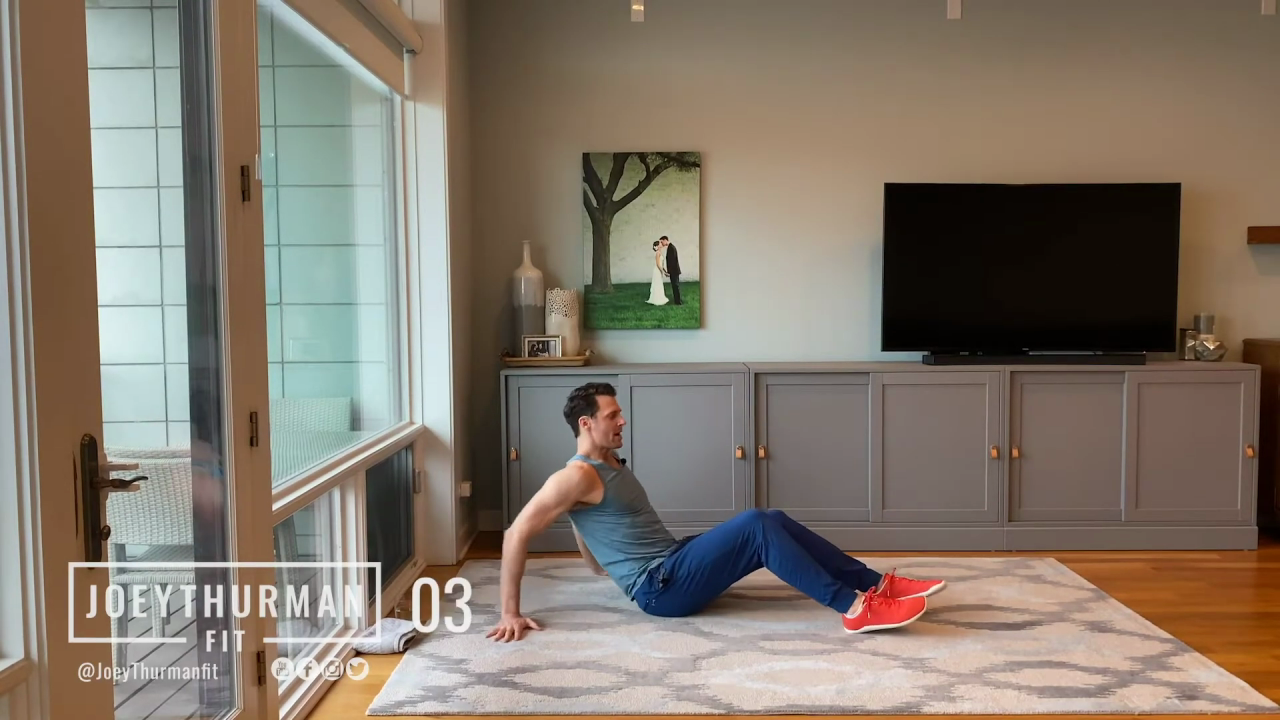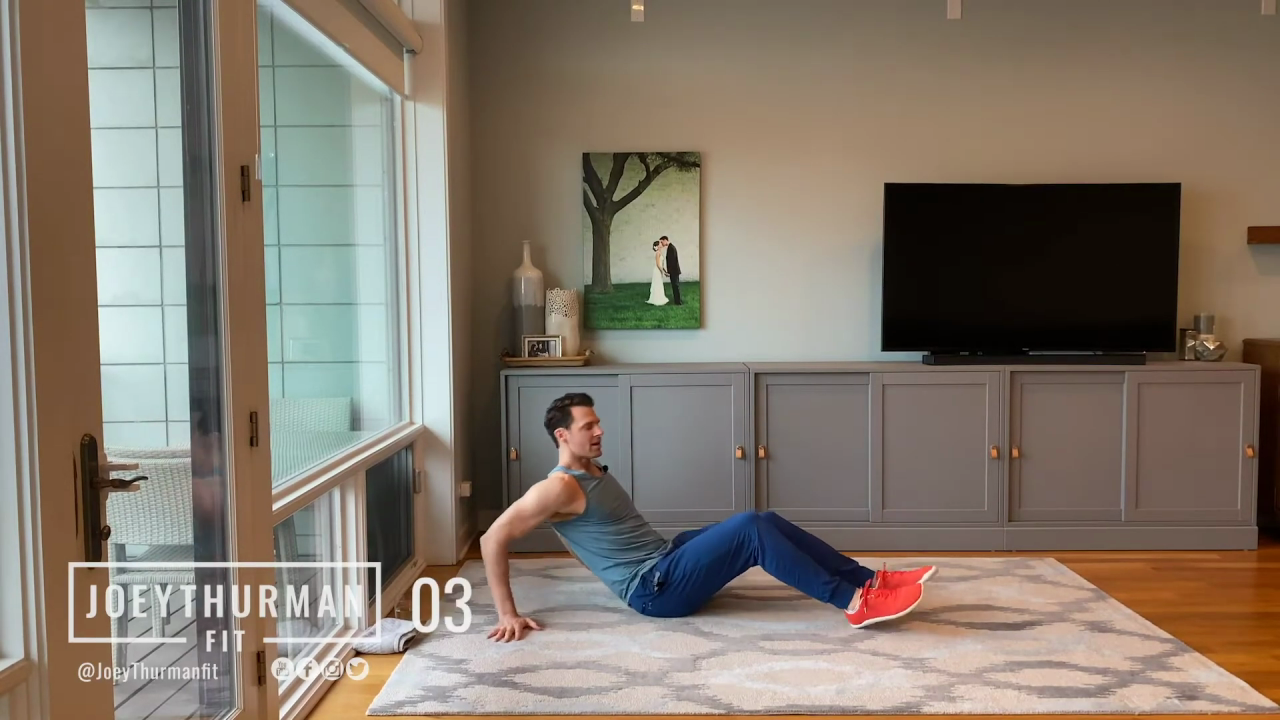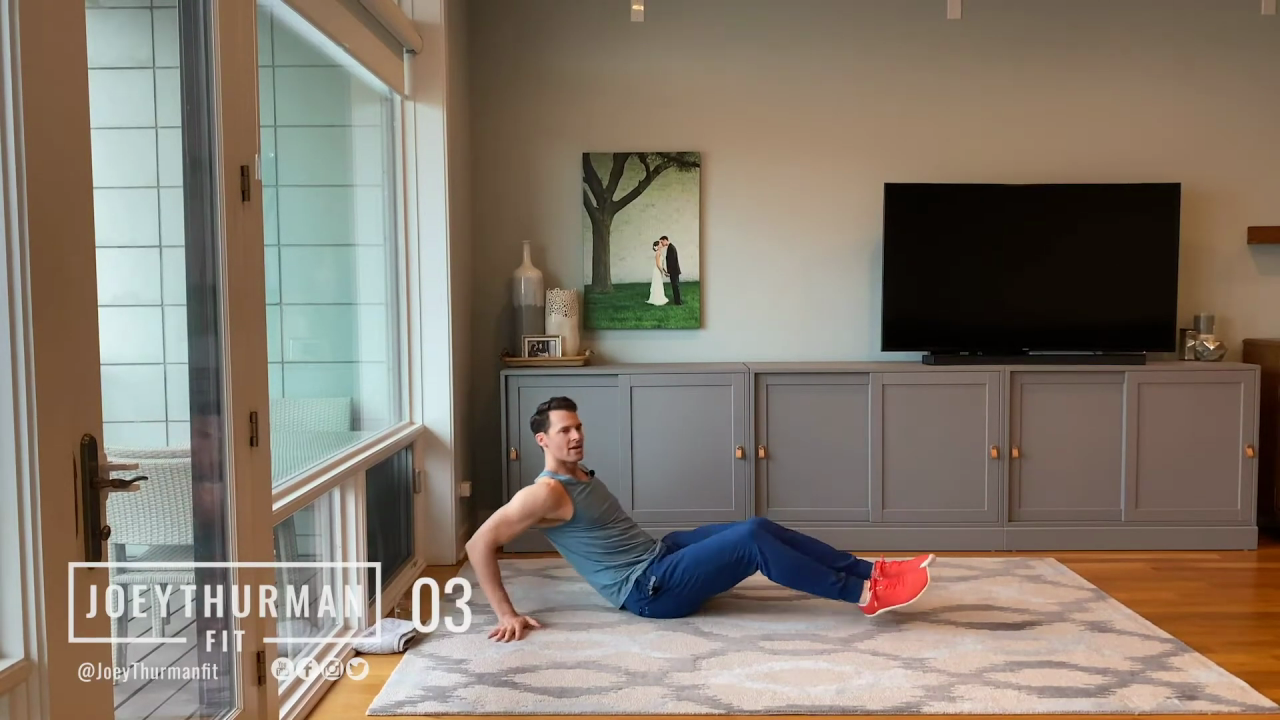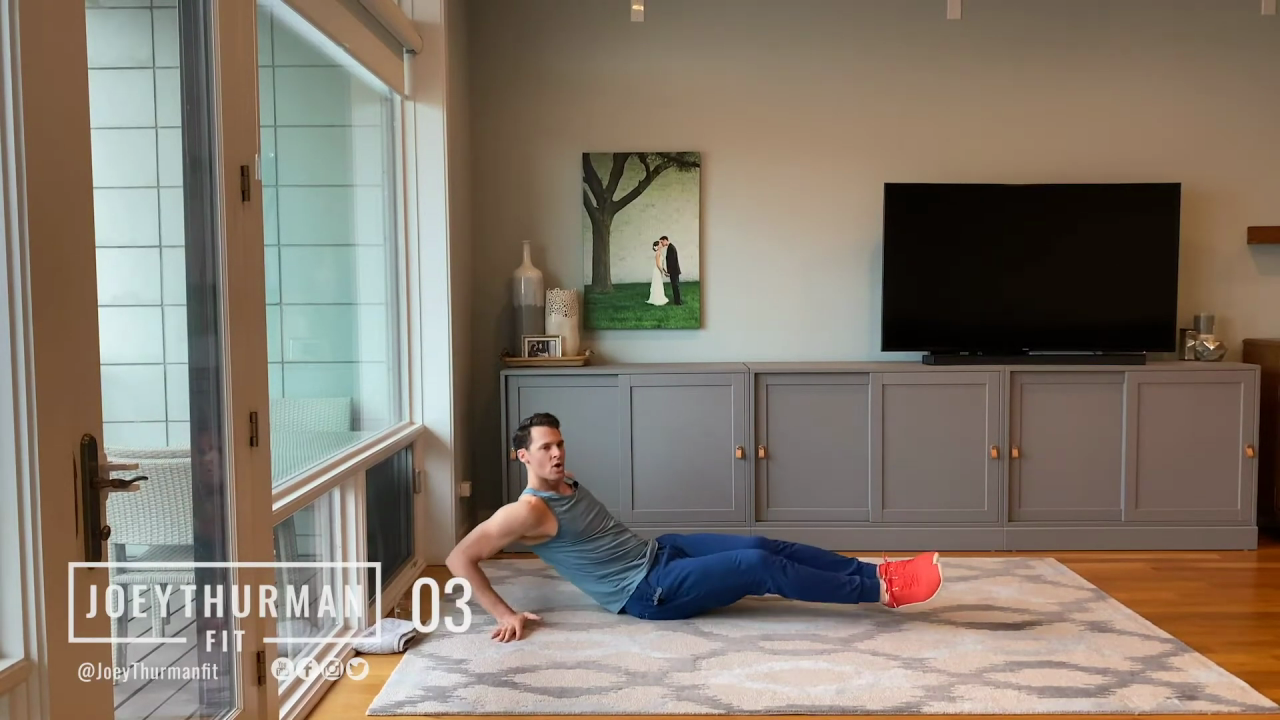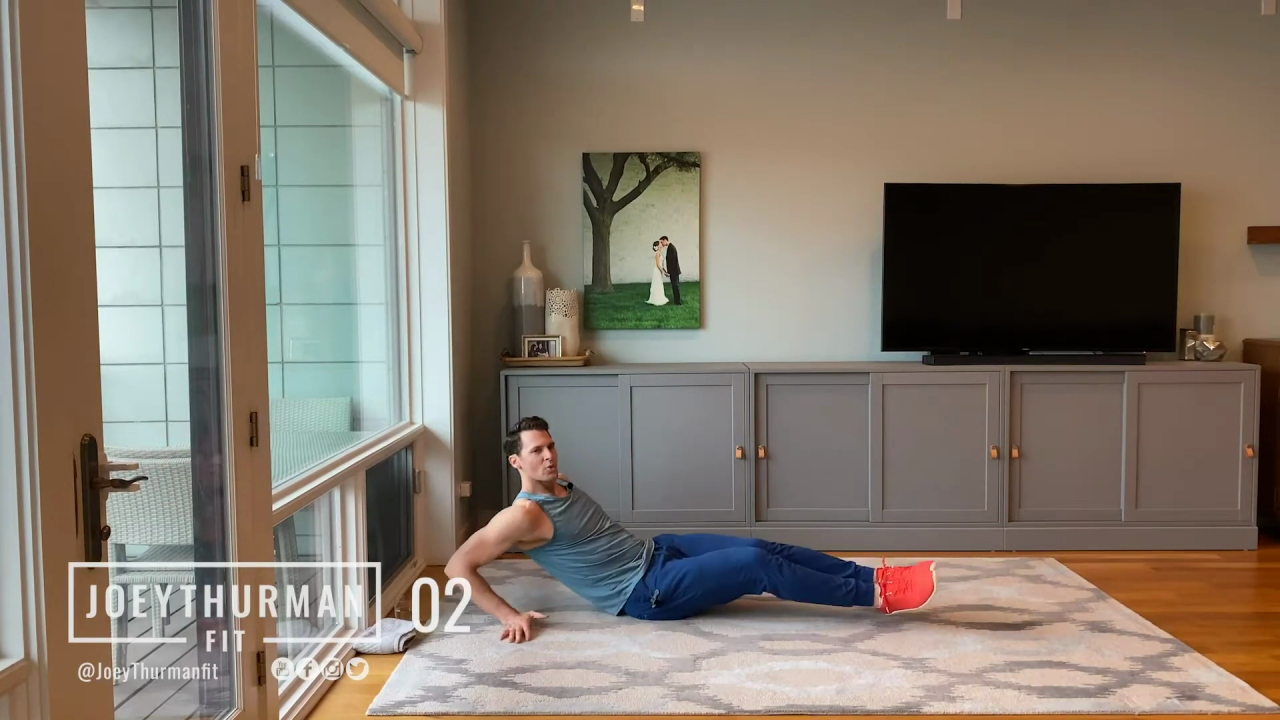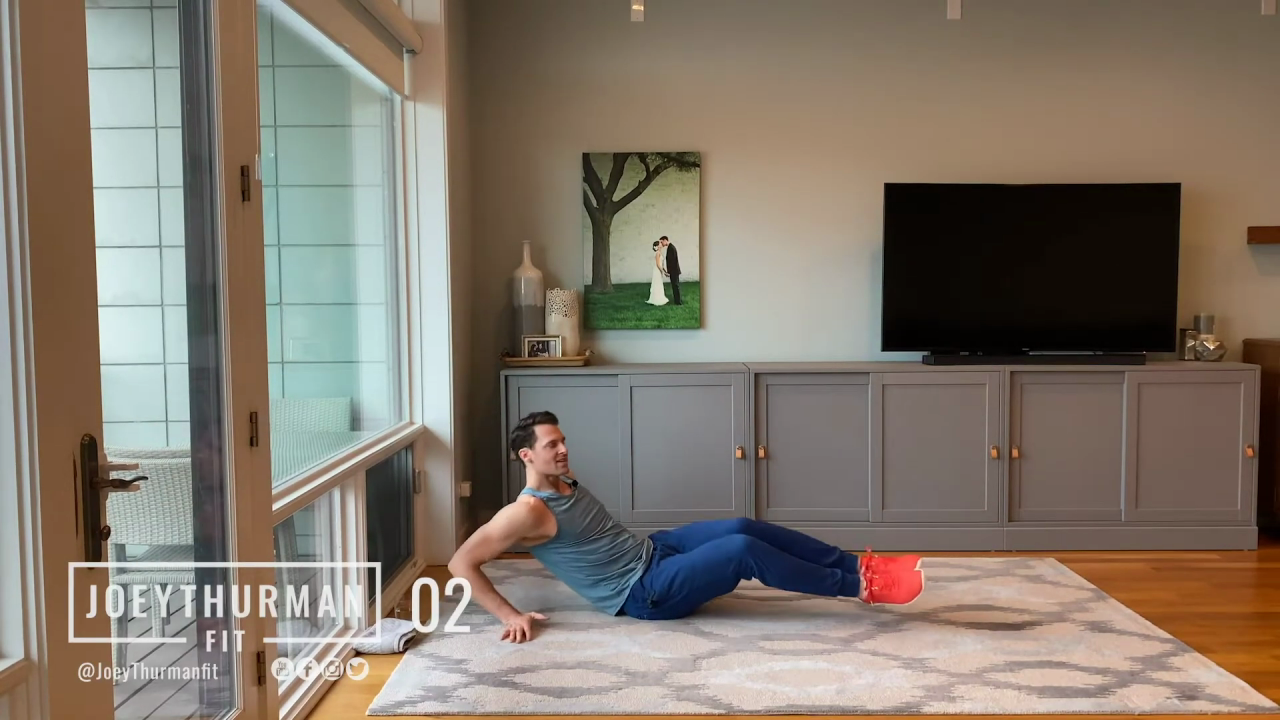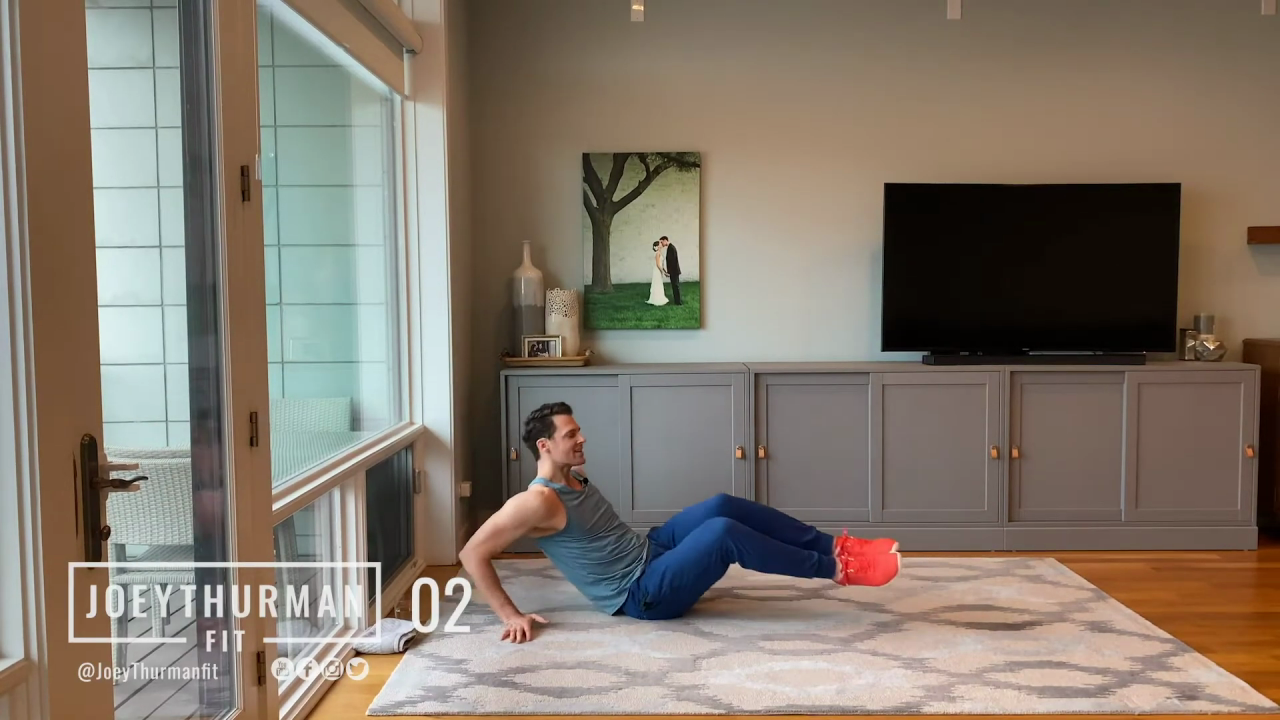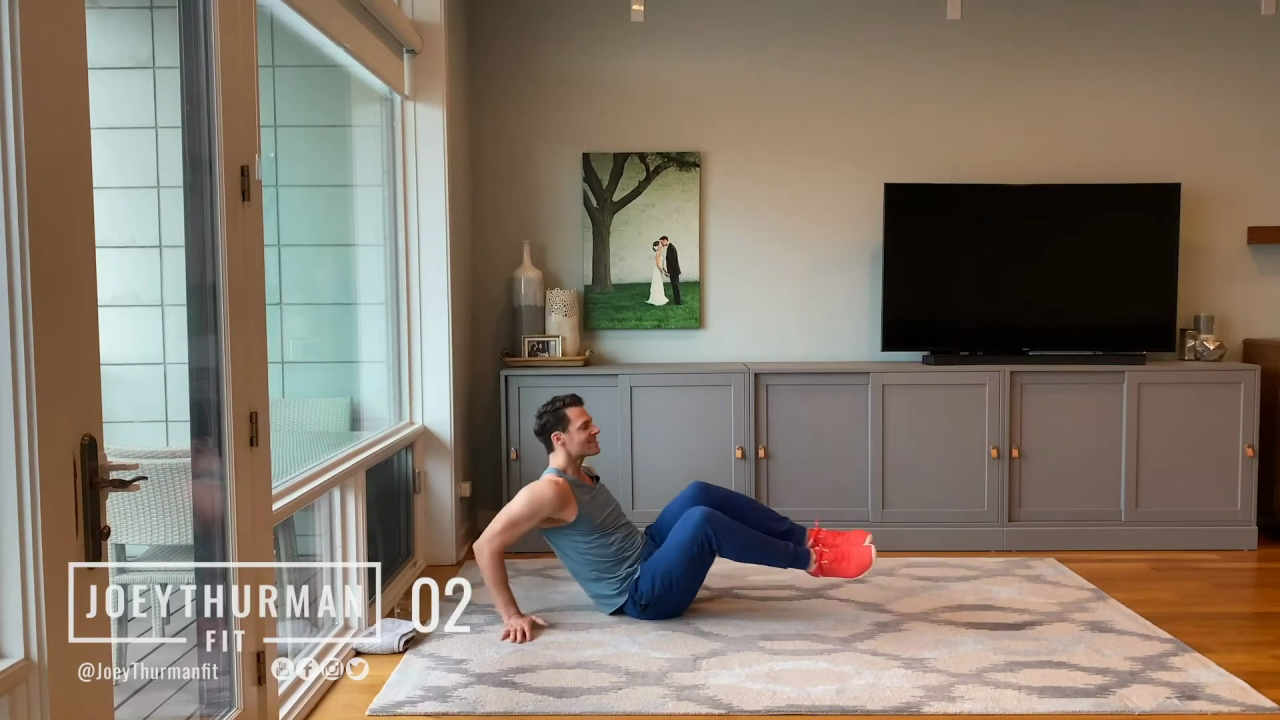
dt=0.2s
person 1, frame 1
left shoulder: (610, 464)
right shoulder: (575, 477)
right elbow: (516, 534)
left wrist: (599, 566)
right wrist: (511, 612)
left hip: (675, 560)
right hip: (661, 589)
left knee: (775, 522)
right knee: (756, 524)
left ankle: (877, 584)
right ankle: (854, 608)
person 1, frame 2
left shoulder: (594, 472)
right shoulder: (558, 488)
right elbow: (493, 539)
right wrist: (508, 613)
left hip: (668, 556)
right hip: (656, 590)
left knee: (768, 521)
right knee: (751, 526)
left ankle: (871, 580)
right ankle: (853, 603)
person 1, frame 3
left shoulder: (579, 474)
right shoulder: (543, 494)
right elbow: (478, 545)
right wrist: (506, 613)
left hip: (662, 553)
right hip: (650, 591)
left knee: (759, 527)
right knee: (751, 540)
left ankle: (871, 571)
right ankle: (865, 594)
person 1, frame 4
left shoulder: (566, 485)
right shoulder: (526, 512)
right elbow: (459, 558)
right wrist: (505, 614)
left hip: (659, 554)
right hip: (648, 593)
left knee: (760, 546)
right knee: (760, 567)
left ankle: (877, 573)
right ankle: (880, 592)
person 1, frame 5
left shoulder: (562, 486)
right shoulder: (522, 516)
right elbow: (458, 566)
right wrist: (510, 614)
left hip: (656, 552)
right hip: (646, 593)
left knee: (761, 547)
right knee: (757, 566)
left ankle: (873, 577)
right ankle: (876, 596)
person 1, frame 6
left shoulder: (565, 483)
right shoulder: (526, 512)
right elbow: (461, 563)
right wrist: (509, 615)
left hip: (654, 551)
right hip: (644, 593)
left knee: (744, 527)
right knee: (744, 552)
left ankle: (859, 565)
right ankle: (859, 586)
person 1, frame 7
left shoulder: (574, 477)
right shoulder: (536, 502)
right elbow: (472, 554)
right wrist: (511, 615)
left hip: (652, 549)
right hip: (642, 596)
left knee: (721, 506)
right knee: (725, 533)
left ankle: (834, 546)
right ankle: (834, 569)
person 1, frame 8
left shoulder: (583, 473)
right shoulder: (548, 492)
right elbow: (486, 547)
right wrist: (512, 616)
left hip: (649, 553)
right hip: (643, 596)
left knee: (698, 494)
right knee: (703, 520)
left ankle: (807, 539)
right ankle: (810, 560)
